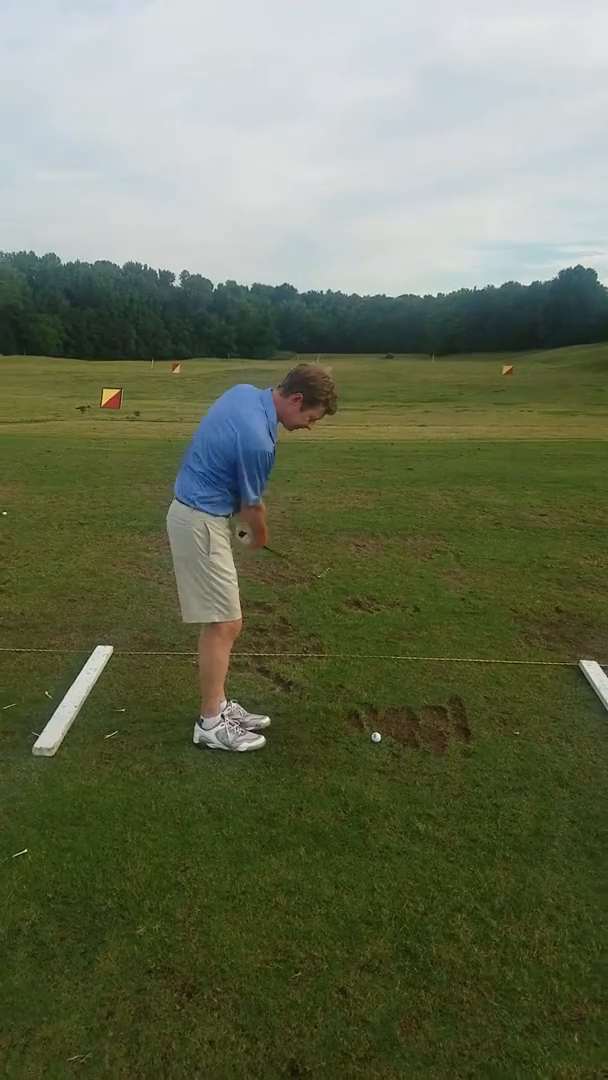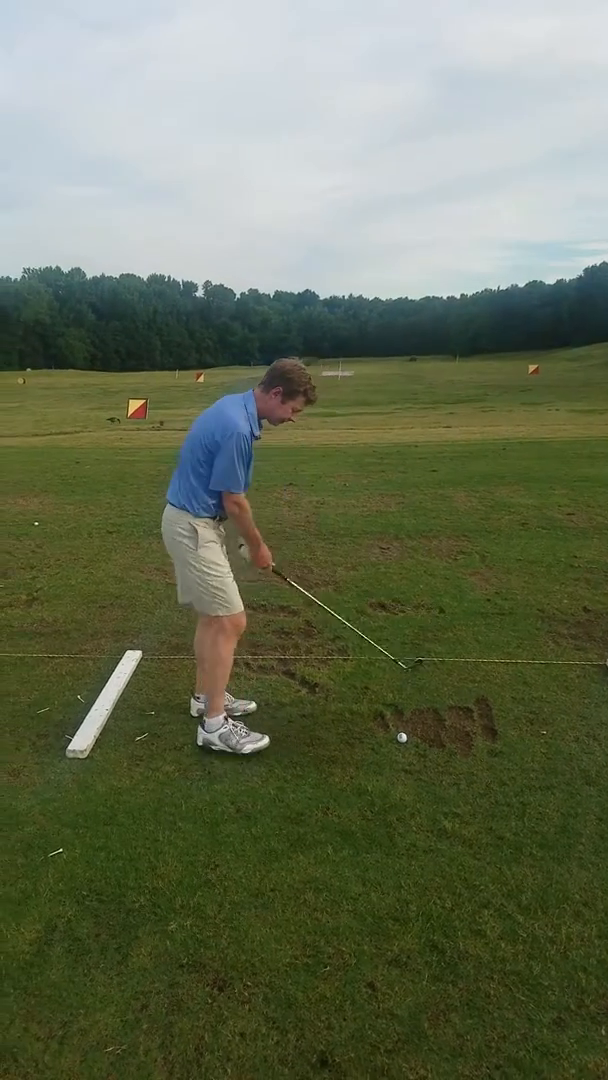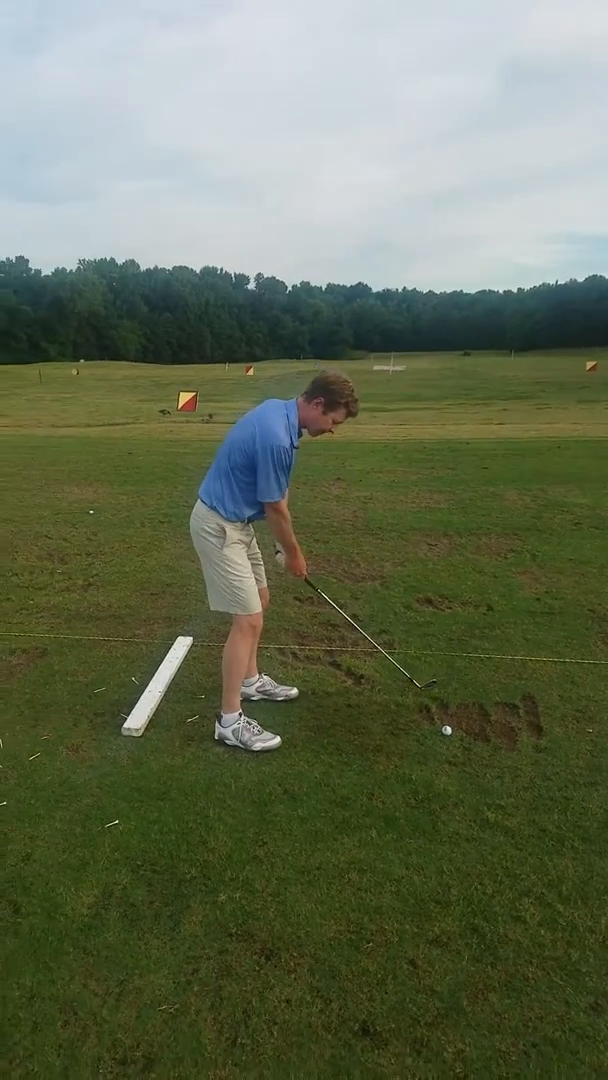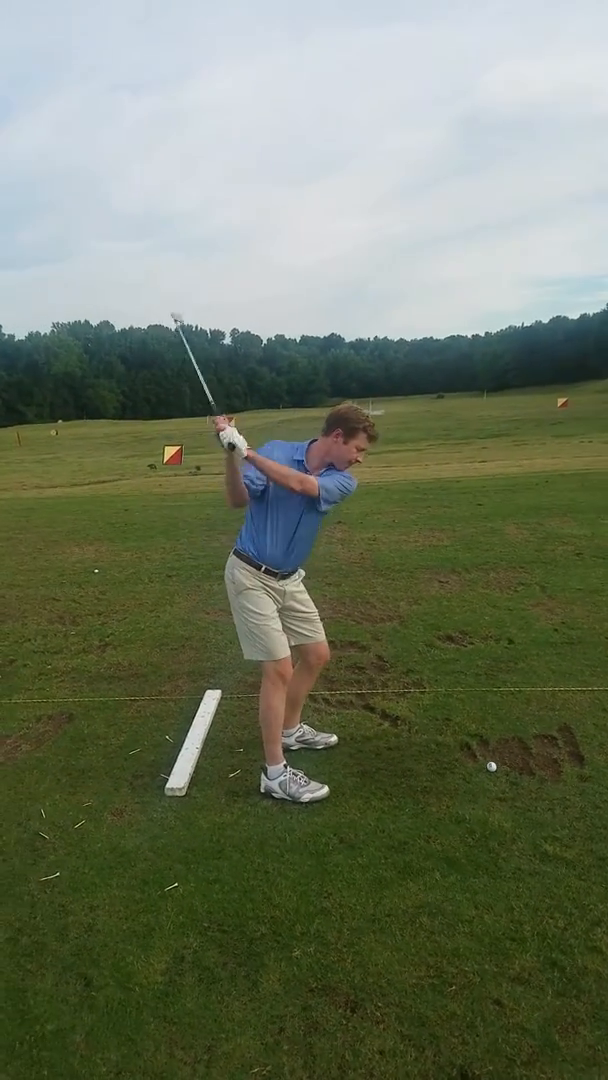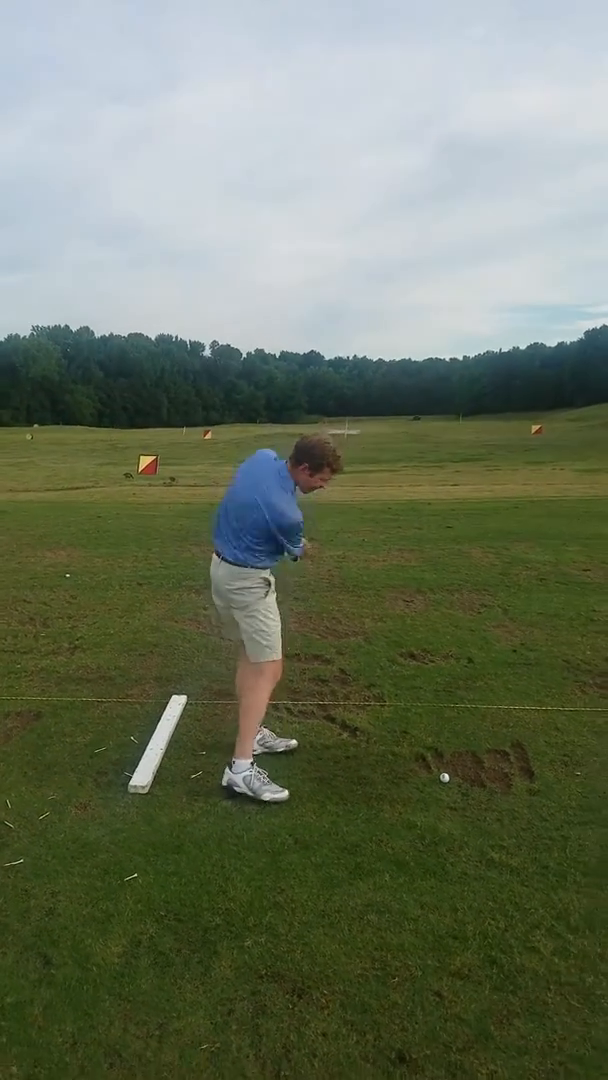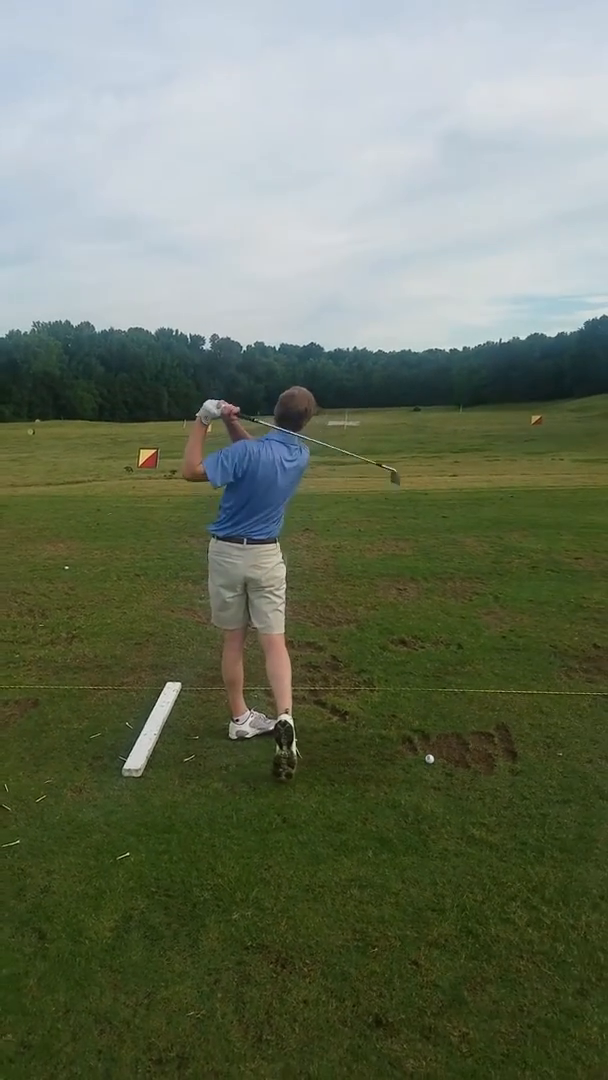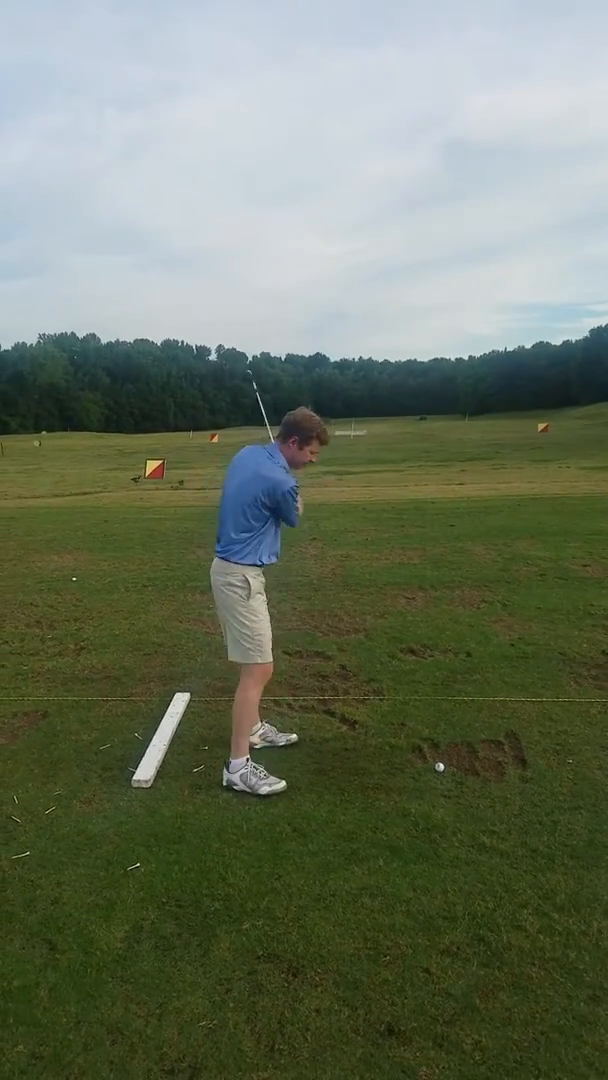
dt=0.7s
person 1, frame 1
left shoulder: (244, 393)
right shoulder: (258, 440)
right elbow: (251, 505)
left wrist: (251, 517)
right wrist: (260, 537)
left hip: (195, 512)
right hip: (201, 524)
left knee: (218, 620)
right knee: (224, 624)
left ankle: (219, 705)
right ankle: (210, 723)
person 1, frame 2
left shoulder: (235, 407)
right shoulder: (237, 428)
right elbow: (233, 500)
right wrist: (257, 546)
left hip: (198, 520)
right hip: (193, 526)
left knee: (212, 614)
right knee: (232, 621)
left ankle: (206, 695)
right ankle: (215, 723)
person 1, frame 3
left shoulder: (279, 410)
right shoulder: (275, 438)
left elbow: (278, 492)
right elbow: (275, 507)
left wrist: (286, 545)
right wrist: (294, 553)
left hip: (236, 521)
right hip: (219, 526)
left knee: (258, 599)
right knee: (248, 618)
left ankle: (250, 680)
right ankle: (230, 720)
person 1, frame 4
left shoulder: (342, 481)
right shoulder: (275, 451)
left elbow: (299, 484)
right elbow: (236, 499)
left wrist: (246, 451)
right wrist: (234, 452)
left hip: (288, 578)
right hip: (249, 575)
left knee: (317, 655)
right knee: (279, 669)
left ankle: (290, 729)
right ankle: (275, 772)
person 1, frame 5
left shoulder: (261, 459)
right shoulder: (288, 513)
right elbow: (295, 551)
right wrist: (302, 547)
left hip: (221, 568)
right hip: (248, 581)
left knee: (252, 653)
right knee: (269, 669)
left ankle: (251, 734)
right ankle: (241, 767)
person 1, frame 6
left shoulder: (251, 454)
right shoulder: (301, 456)
left elbow: (191, 470)
left wrist: (203, 419)
right wrist: (231, 420)
left hip: (226, 553)
right hip: (266, 556)
left knee: (233, 640)
right knee: (274, 642)
left ankle: (240, 718)
right ankle: (285, 717)
person 1, frame 7
left shoulder: (247, 455)
right shoulder: (280, 481)
right elbow: (293, 520)
left wrist: (286, 510)
right wrist: (298, 510)
left hip: (236, 570)
right hip: (240, 577)
left knee: (255, 659)
right knee: (259, 669)
left ankle: (253, 728)
right ankle: (238, 765)
